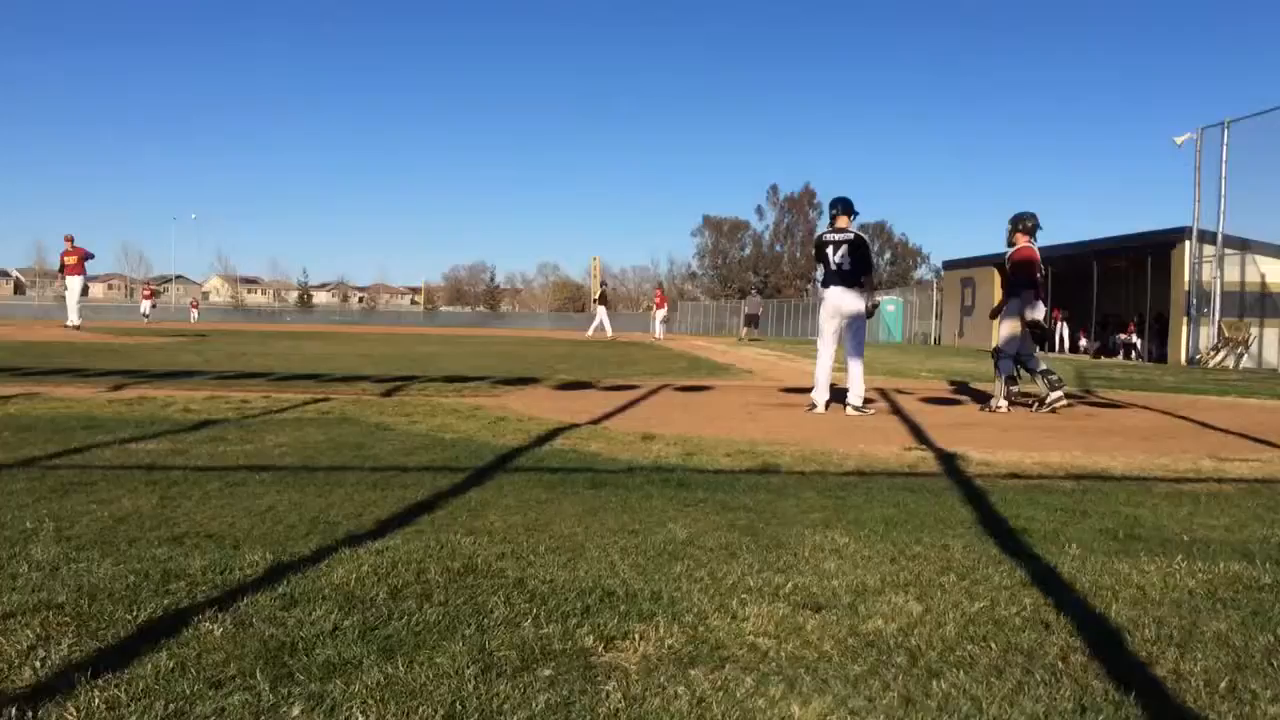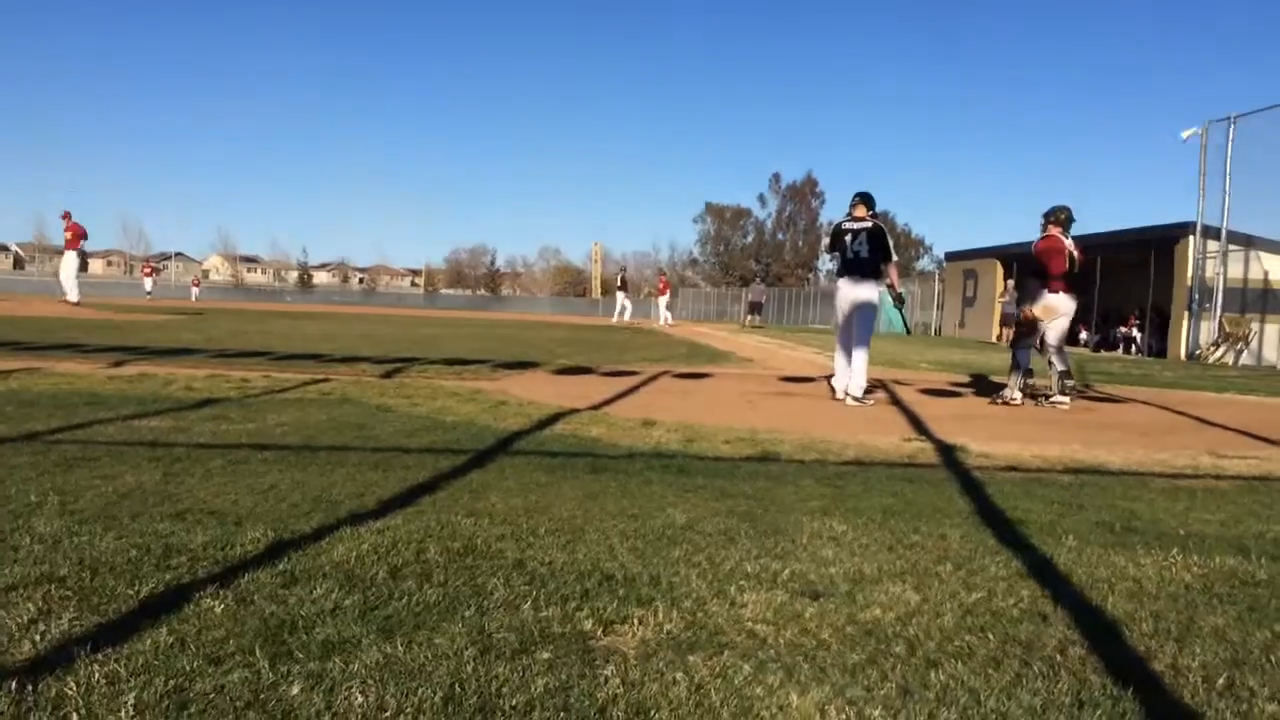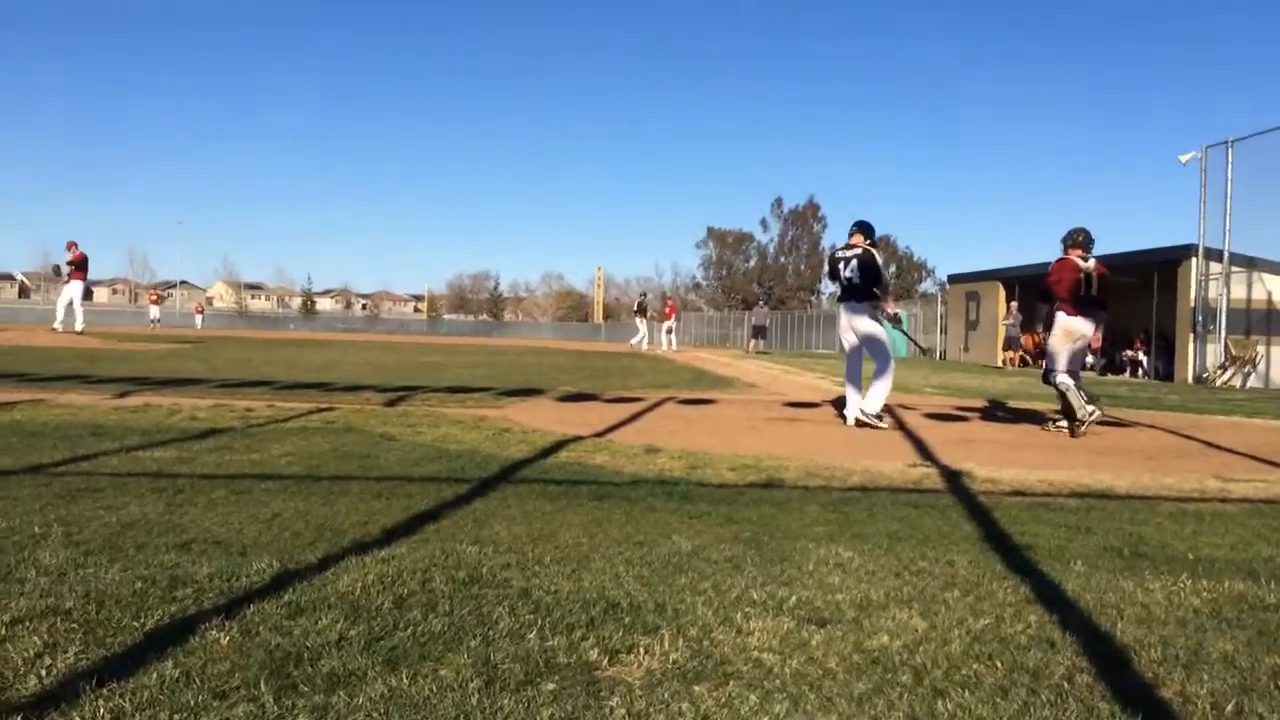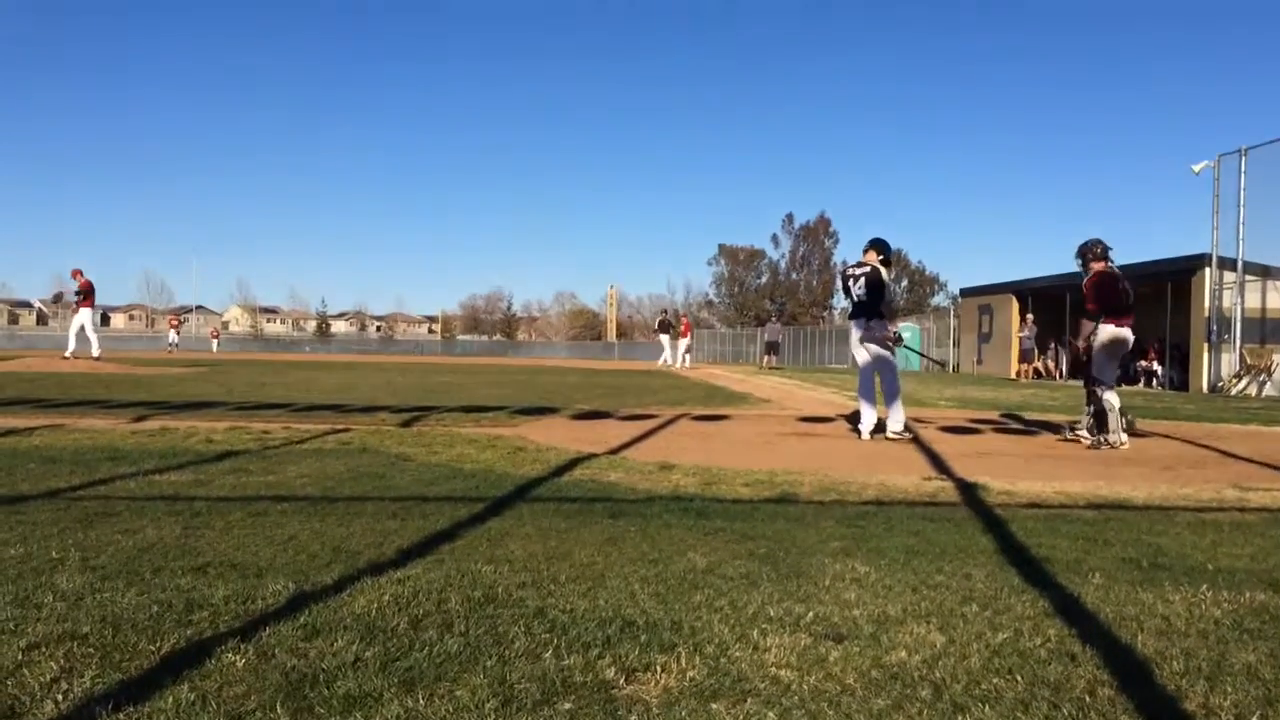
dt=0.4s
person 1, frame 1
left shoulder: (822, 238)
right shoulder: (859, 239)
right elbow: (868, 274)
right wrist: (870, 301)
left hip: (831, 295)
right hip: (854, 297)
left knee: (825, 349)
right knee: (855, 351)
left ankle: (819, 400)
right ankle: (854, 402)
person 1, frame 2
left shoulder: (839, 227)
right shoulder: (877, 228)
left elbow: (829, 249)
right elbow: (889, 262)
right wrist: (896, 290)
left hip: (844, 286)
right hip: (867, 288)
left knee: (843, 338)
right knee: (861, 341)
left ankle: (840, 386)
right ankle: (855, 392)
person 1, frame 3
left shoulder: (835, 255)
right shoulder: (869, 253)
right elbow: (881, 285)
right wrist: (891, 311)
left hip: (845, 312)
right hip: (866, 312)
left knee: (852, 363)
right knee: (885, 361)
left ankle: (851, 413)
right ankle: (868, 410)
person 1, frame 4
left shoulder: (847, 272)
right shoulder: (878, 271)
right elbow: (885, 304)
right wrist: (894, 329)
left hip: (856, 328)
right hip: (875, 328)
left knee: (865, 378)
right knee: (890, 378)
left ankle: (865, 428)
right ankle: (895, 427)
person 2, frame 1
left shoulder: (1021, 253)
right shoulder: (1030, 252)
left elbow: (1028, 287)
left wrist: (1031, 317)
right wrist: (999, 307)
left hip: (1021, 309)
right hip: (1029, 309)
left knee: (1004, 353)
right knee: (1025, 355)
left ankle: (1000, 400)
right ankle: (1053, 393)
person 2, frame 2
left shoulder: (1045, 243)
right shoulder: (1073, 248)
left elbow: (1038, 275)
right elbow: (1071, 279)
left wrist: (1029, 305)
left hip: (1049, 299)
right hip: (1068, 301)
left knee: (1021, 344)
right knee: (1055, 347)
left ankle: (1013, 392)
right ankle: (1062, 394)
person 2, frame 3
left shoulder: (1061, 265)
right shoulder: (1101, 271)
left elbow: (1047, 297)
right elbow: (1102, 305)
right wrist: (1098, 332)
left hip: (1066, 322)
right hip: (1088, 325)
left knee: (1055, 373)
right knee: (1071, 372)
left ankle: (1085, 411)
right ankle: (1066, 419)
person 2, frame 4
left shoulder: (1096, 279)
right shoulder: (1118, 277)
left elbow: (1091, 315)
left wrist: (1081, 340)
left hip: (1108, 333)
right hip: (1123, 332)
left knee: (1103, 385)
right knee: (1095, 382)
left ankle: (1116, 436)
right ankle: (1085, 430)
